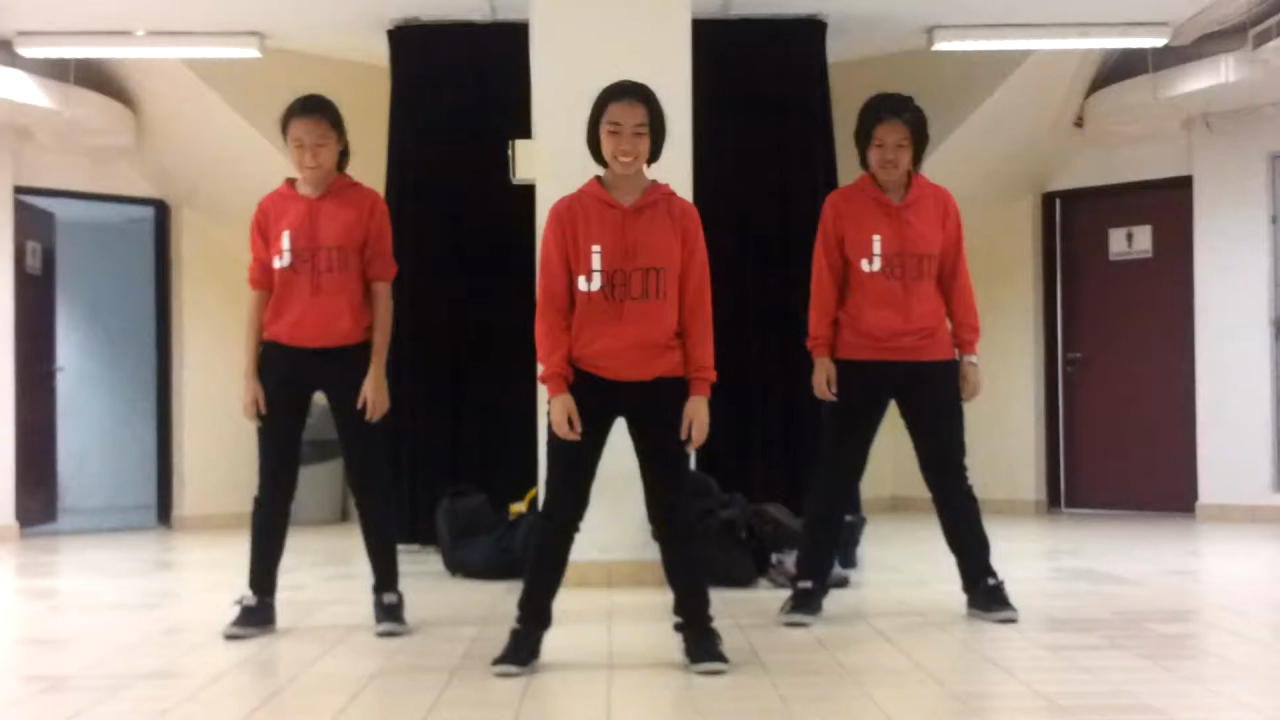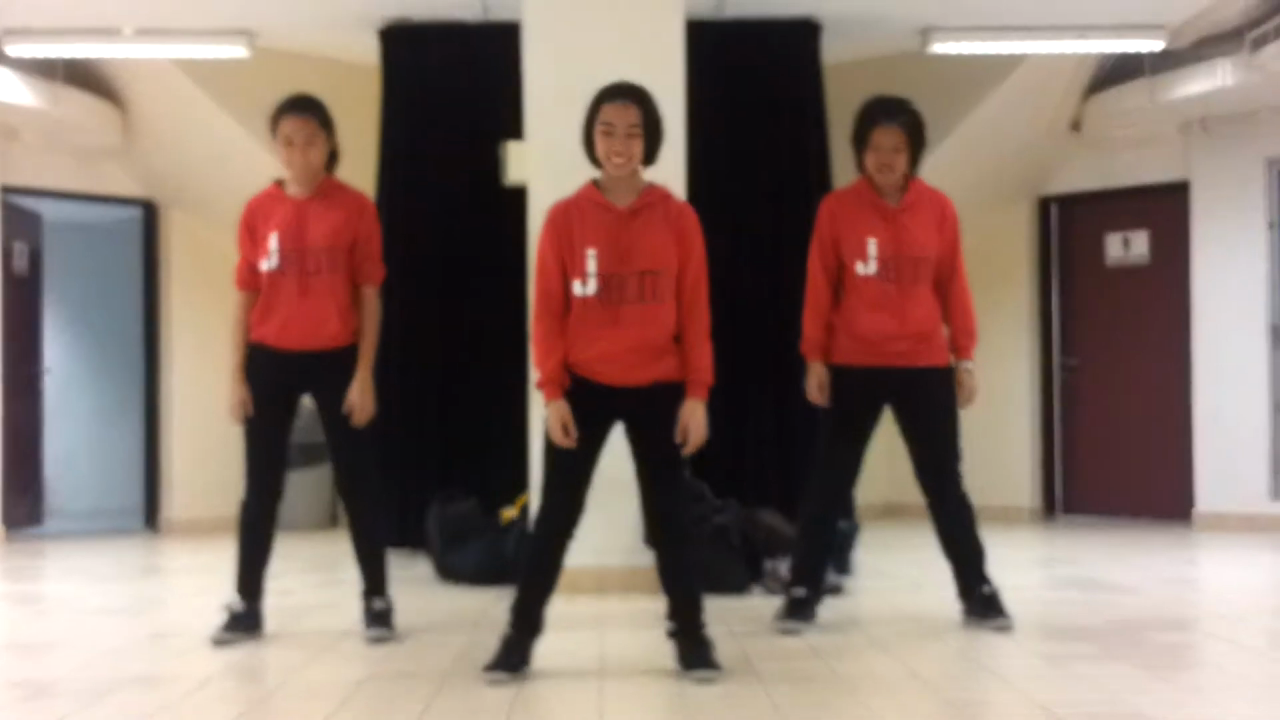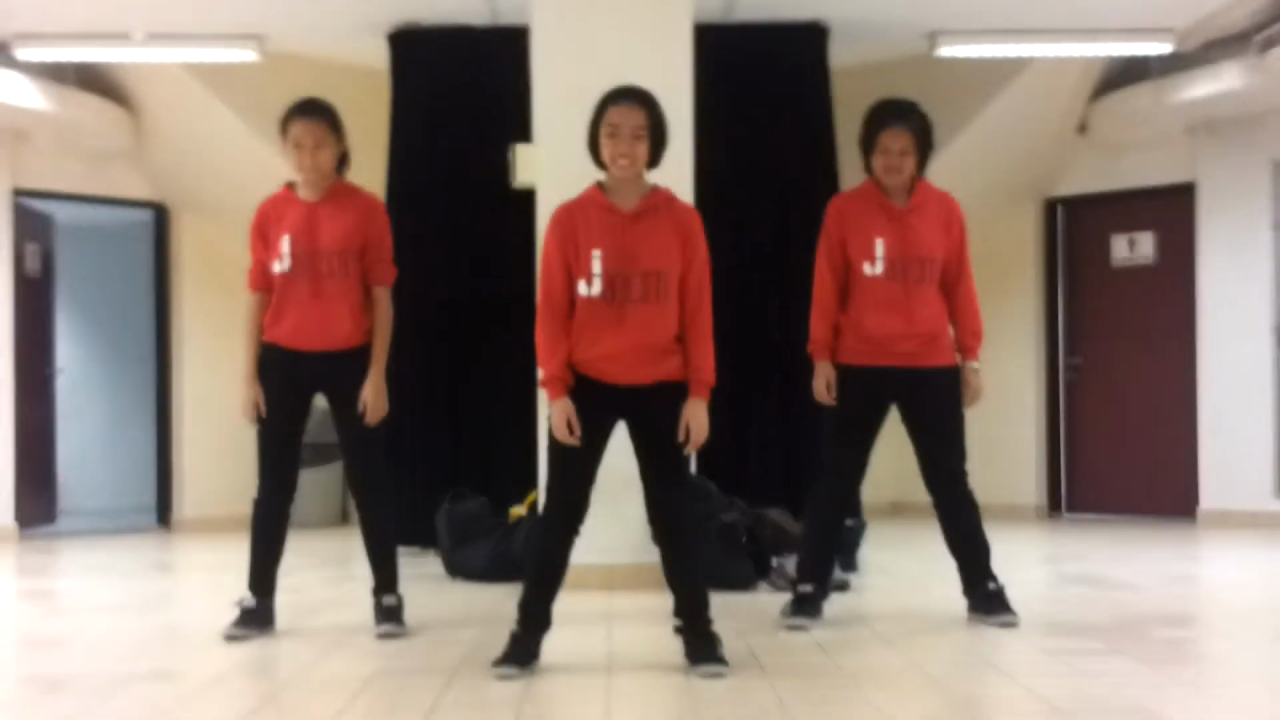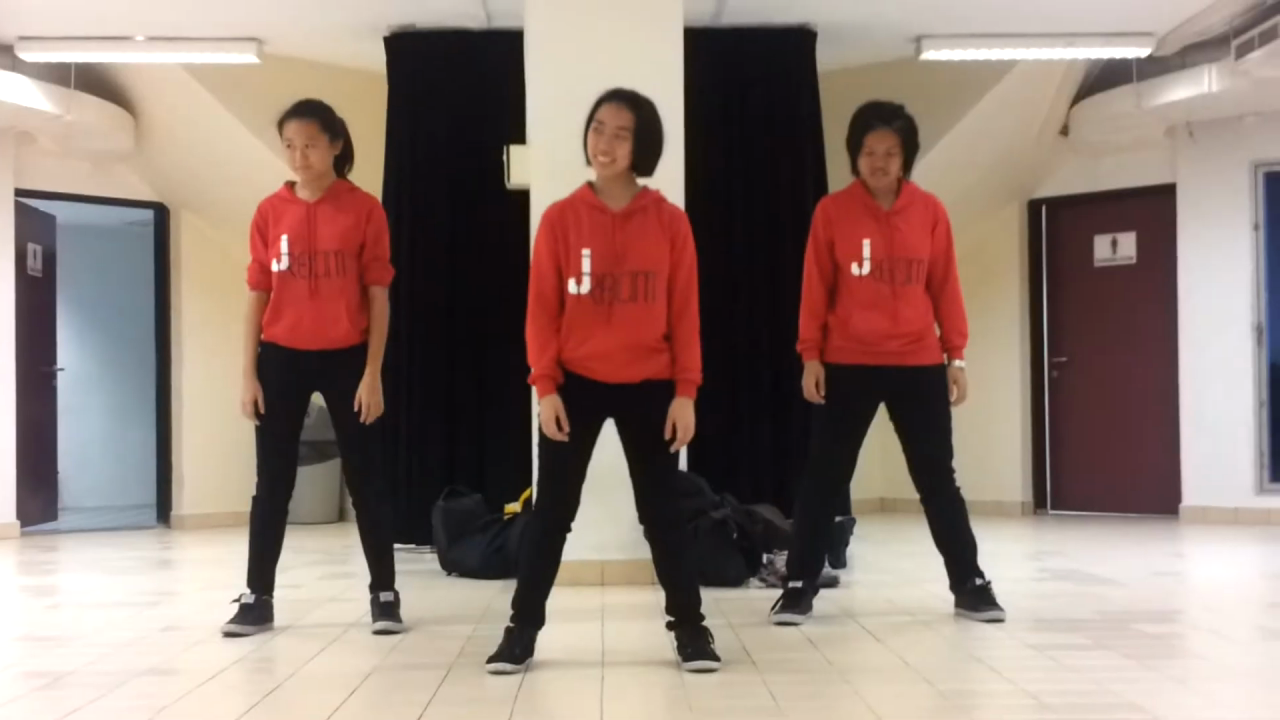
dt=0.4s
person 1, frame 1
left shoulder: (680, 215)
right shoulder: (568, 214)
left elbow: (697, 306)
right elbow: (552, 307)
left wrist: (700, 389)
right wrist: (557, 386)
left hip: (661, 384)
right hip: (586, 383)
left knee: (673, 512)
right knee: (560, 510)
left ankle: (697, 628)
right ankle: (528, 630)
person 1, frame 2
left shoulder: (677, 217)
right shoulder: (565, 217)
left elbow: (695, 311)
right elbow: (548, 311)
left wrist: (697, 393)
right wrist: (552, 391)
left hip: (659, 390)
right hip: (584, 388)
left knee: (669, 516)
right knee: (556, 514)
left ankle: (691, 635)
right ankle: (520, 636)
person 1, frame 3
left shoulder: (680, 219)
right shoulder: (569, 218)
left elbow: (698, 311)
right elbow: (553, 311)
left wrist: (700, 392)
right wrist: (556, 389)
left hip: (661, 389)
right hip: (588, 388)
left knee: (673, 515)
right knee: (561, 513)
left ankle: (697, 630)
right ankle: (528, 633)
person 1, frame 4
left shoulder: (669, 221)
right shoulder: (560, 218)
left elbow: (684, 311)
right elbow: (542, 309)
left wrist: (686, 391)
right wrist: (545, 387)
left hip: (650, 387)
right hip: (575, 385)
left knee: (661, 511)
right knee: (551, 510)
left ankle: (689, 626)
right ankle: (522, 630)
person 2, frame 1
left shoulder: (366, 206)
right shoulder: (270, 210)
left elbow: (381, 293)
right elbow: (260, 295)
left wrist: (378, 371)
right wrist: (250, 374)
left hip: (348, 356)
right hip: (283, 357)
left knee: (367, 478)
right knee: (274, 482)
left ankle: (387, 594)
right ankle: (259, 599)
person 2, frame 2
left shoulder: (355, 207)
right shoulder: (258, 211)
left elbow: (369, 295)
right elbow: (247, 297)
left wrist: (365, 374)
right wrist: (237, 376)
left hip: (336, 359)
right hip: (271, 360)
left knee: (355, 482)
right knee: (261, 486)
left ankle: (377, 600)
right ankle: (246, 605)
person 2, frame 3
left shoulder: (365, 210)
right shoulder: (270, 213)
left elbow: (381, 297)
right elbow: (259, 299)
left wrist: (378, 374)
right wrist: (250, 375)
left hip: (348, 359)
right hip: (283, 361)
left knee: (367, 480)
right knee: (274, 484)
left ankle: (387, 597)
right ankle: (259, 602)
person 2, frame 4
left shoulder: (364, 210)
right shoulder: (269, 212)
left elbow: (378, 296)
right elbow: (258, 297)
left wrist: (373, 373)
right wrist: (248, 374)
left hip: (345, 358)
right hip: (282, 359)
left knee: (363, 478)
right knee: (272, 482)
left ankle: (384, 593)
right ankle: (257, 598)
person 3, frame 1
left shoulder: (940, 204)
right shoulder: (841, 205)
left elbow: (955, 280)
right elbow: (826, 283)
left wrist: (969, 350)
right wrist: (821, 352)
left hip: (931, 360)
right hip: (858, 361)
left knee: (949, 477)
right knee: (835, 476)
left ankle: (982, 584)
right ankle: (809, 586)
person 3, frame 2
left shoulder: (938, 207)
right shoulder: (837, 208)
left elbow: (953, 285)
right elbow: (820, 287)
left wrist: (964, 356)
right wrist: (814, 357)
left hip: (926, 366)
right hip: (852, 366)
left knee: (944, 483)
right knee: (829, 482)
left ankle: (977, 593)
right ankle: (802, 593)
person 3, frame 3
left shoulder: (944, 209)
right shoulder: (845, 210)
left elbow: (959, 286)
right elbow: (827, 287)
left wrist: (970, 355)
right wrist: (822, 356)
left hip: (933, 367)
right hip: (860, 367)
left knee: (950, 483)
right knee: (835, 481)
left ankle: (983, 589)
right ankle: (809, 590)
person 3, frame 4
left shoulder: (930, 211)
right shoulder: (832, 211)
left elbow: (944, 285)
right elbow: (816, 287)
left wrist: (956, 354)
right wrist: (810, 355)
left hip: (919, 365)
right hip: (847, 365)
left knee: (937, 479)
right knee: (824, 478)
left ankle: (969, 585)
right ankle: (799, 586)
